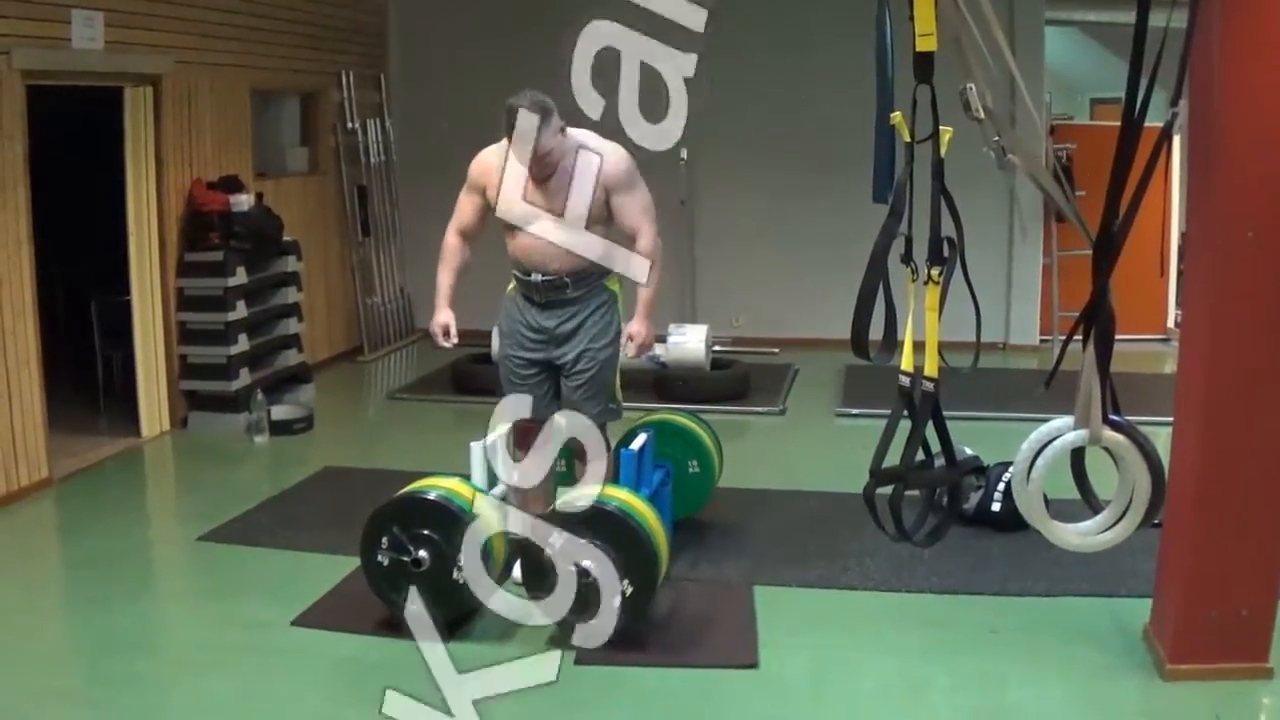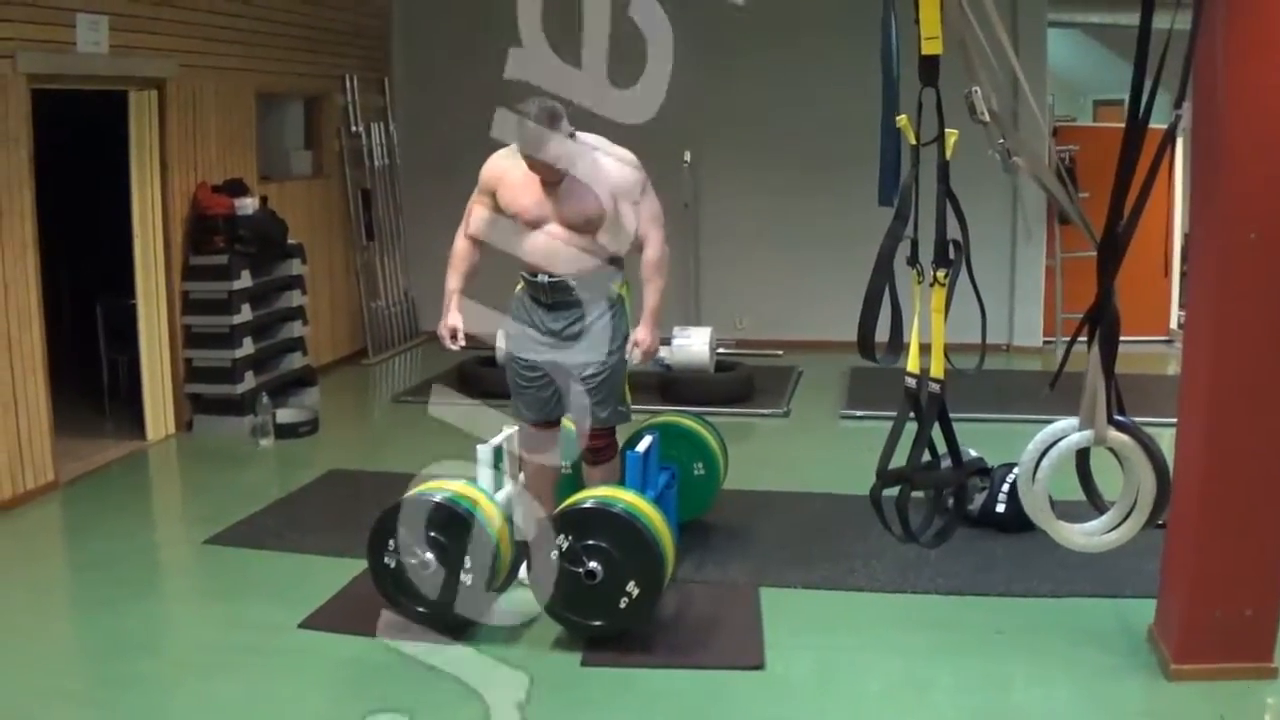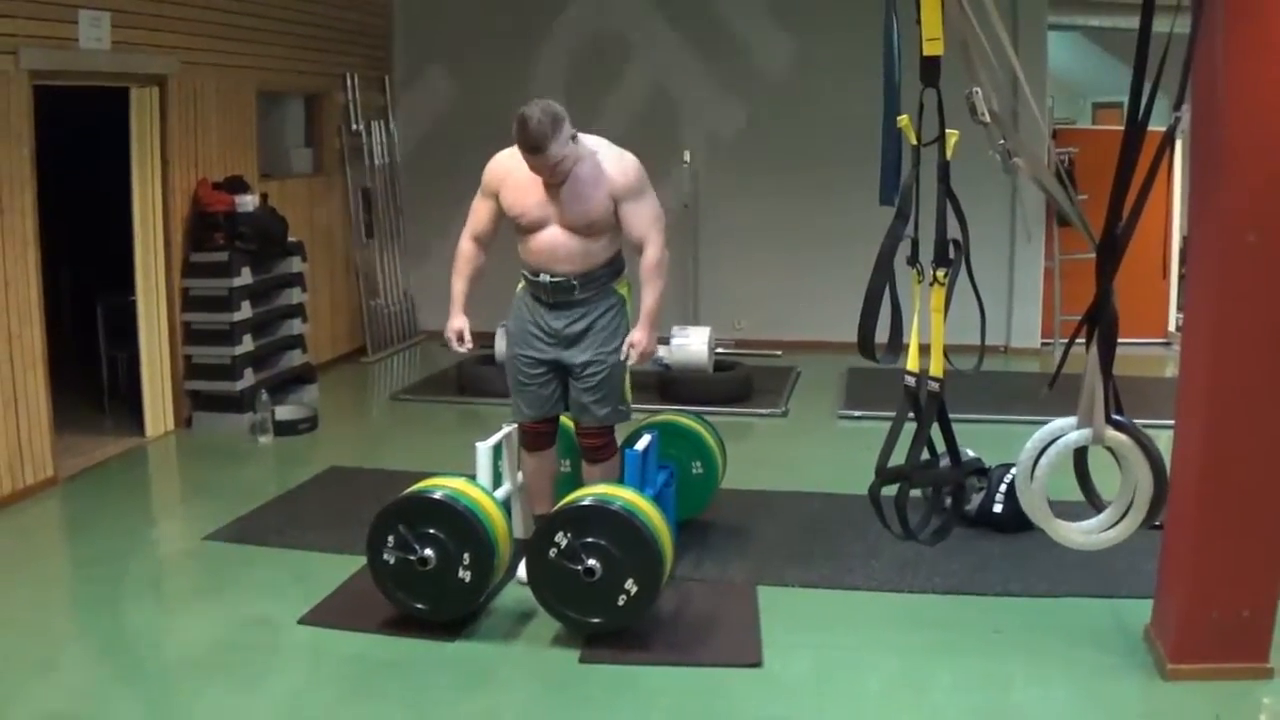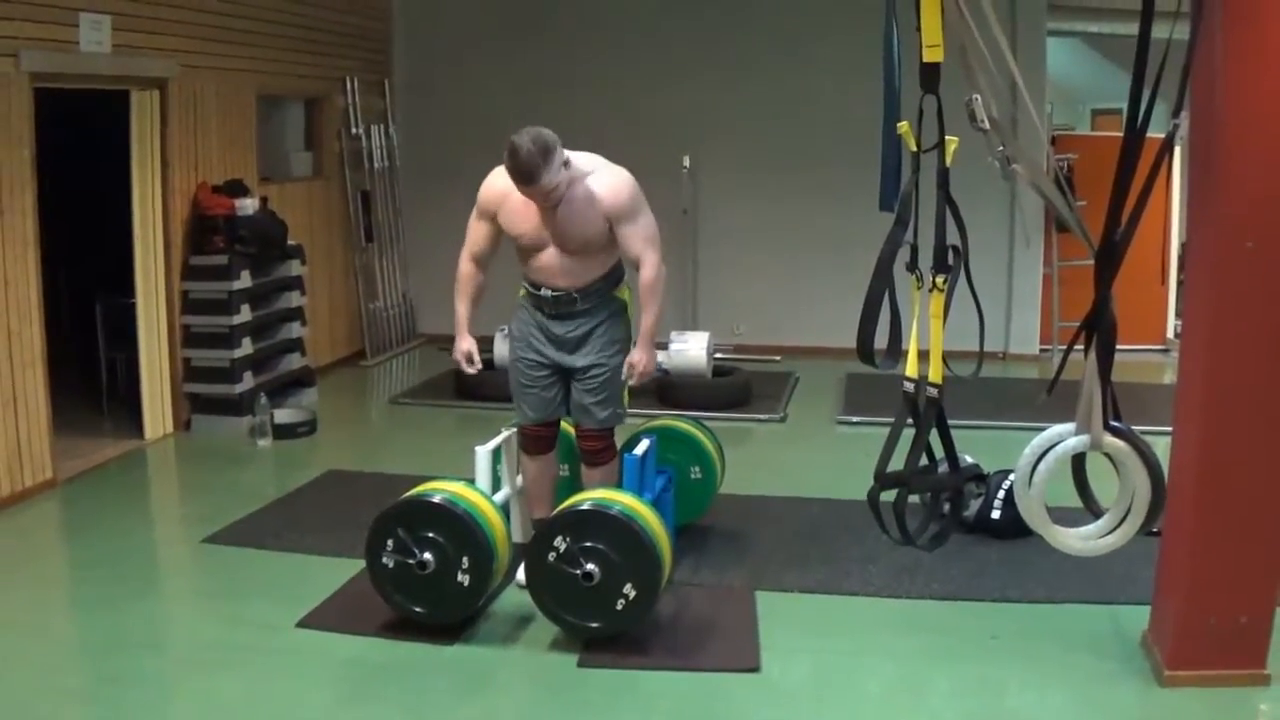
dt=0.3s
person 1, frame 1
left shoulder: (607, 161)
right shoulder: (488, 165)
left elbow: (645, 236)
right elbow: (458, 234)
left wrist: (643, 313)
right wrist: (443, 302)
left hip: (588, 303)
right hip: (524, 305)
left knee: (588, 427)
right knee: (528, 426)
person 1, frame 2
left shoulder: (616, 167)
right shoulder: (499, 169)
left elbow: (652, 243)
right elbow: (469, 237)
left wrist: (649, 319)
right wrist: (452, 304)
left hip: (595, 306)
right hip: (531, 307)
left knee: (596, 431)
right knee: (536, 428)
person 1, frame 3
left shoulder: (618, 169)
right shoulder: (501, 170)
left elbow: (653, 246)
right elbow: (473, 240)
left wrist: (645, 322)
right wrist: (457, 308)
left hip: (597, 307)
right hip: (532, 307)
left knee: (595, 431)
right knee: (534, 427)
person 1, frame 4
left shoulder: (613, 186)
right shoulder: (495, 190)
left elbow: (650, 264)
right elbow: (473, 261)
left wrist: (645, 342)
right wrist: (463, 330)
left hip: (598, 316)
right hip: (534, 315)
left knee: (595, 435)
right knee: (534, 431)
